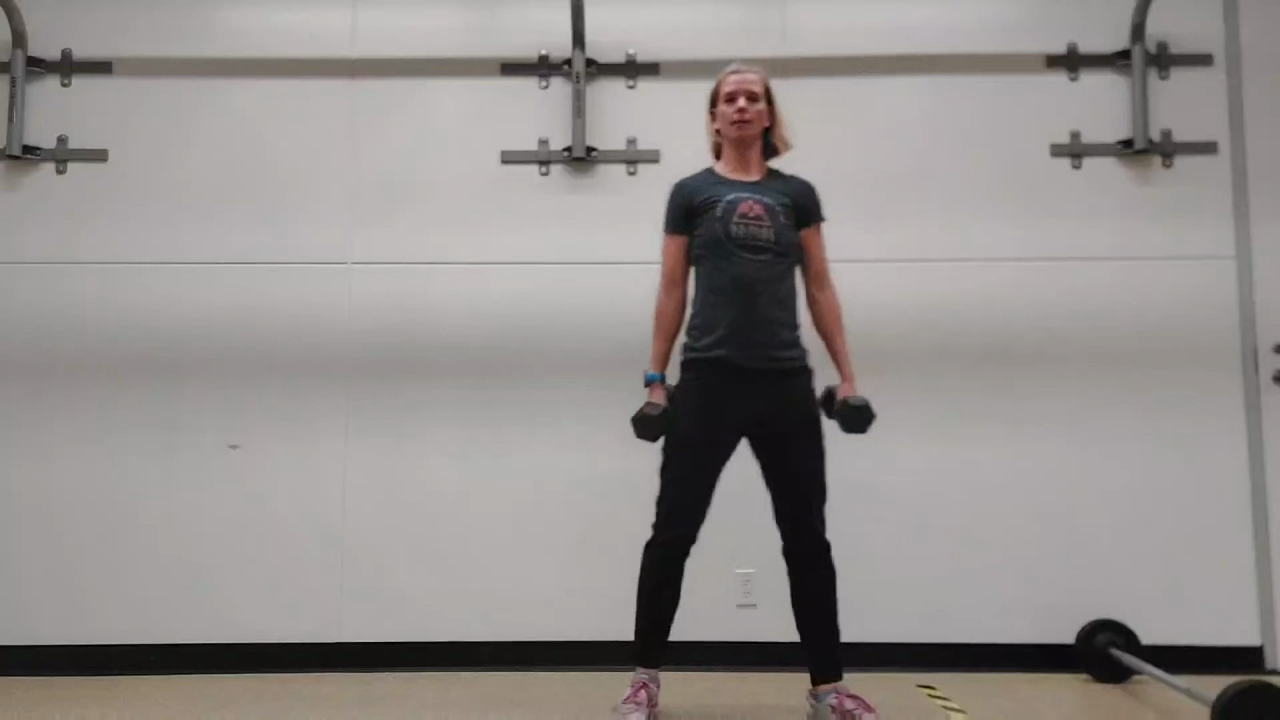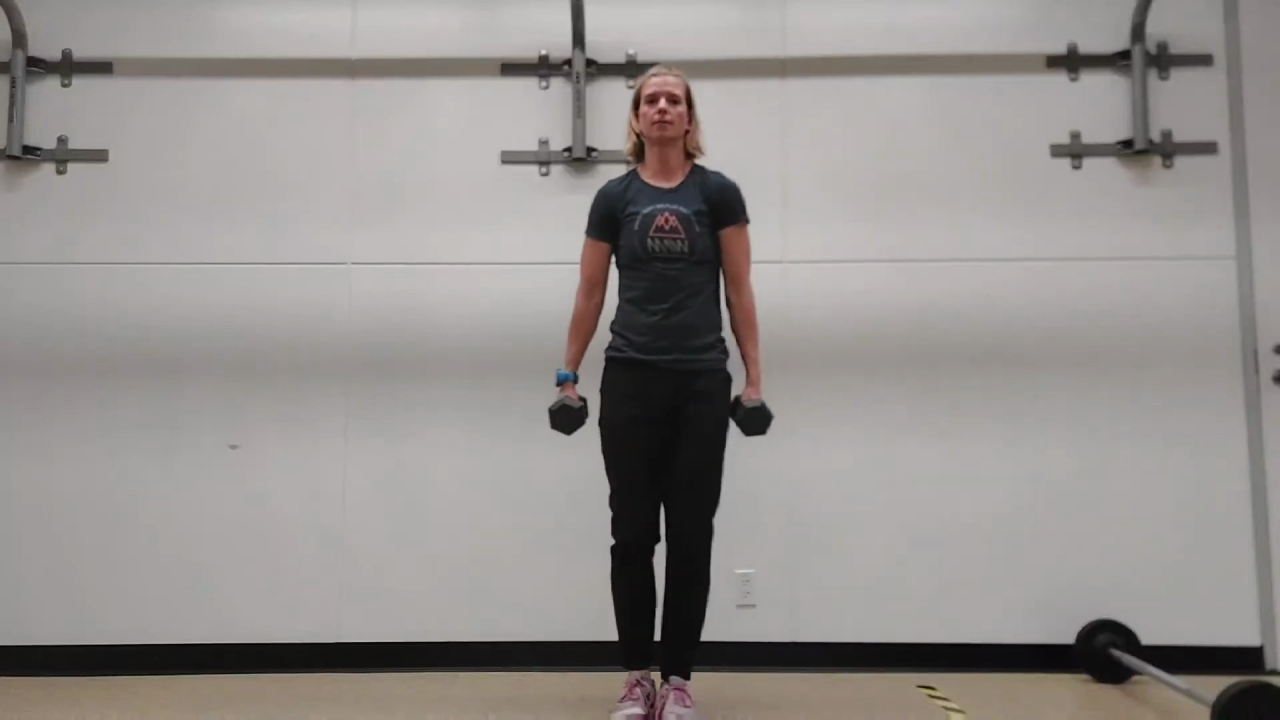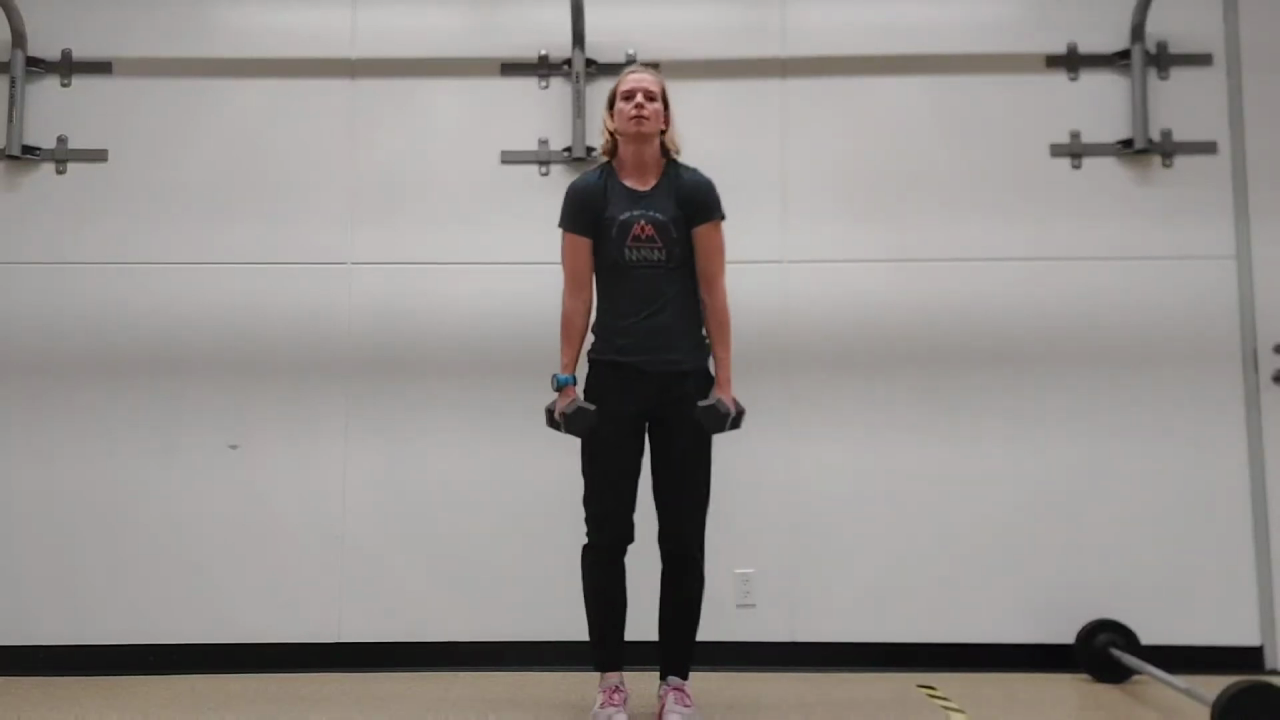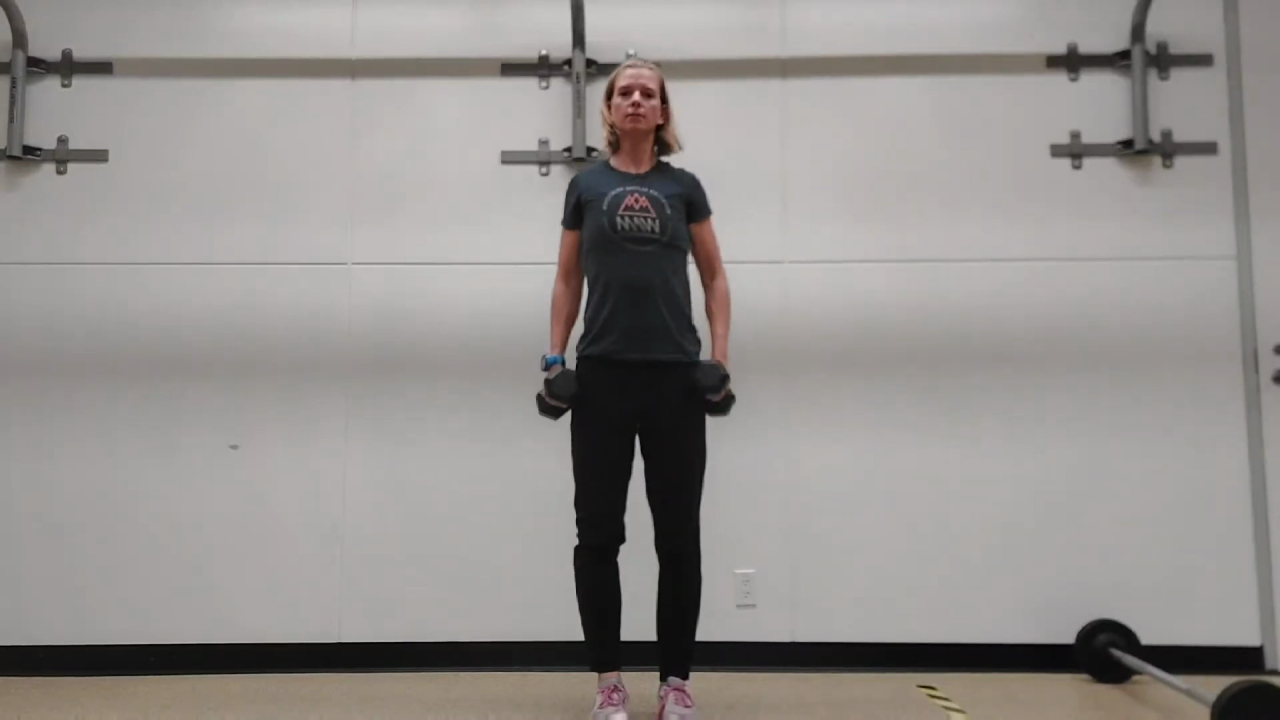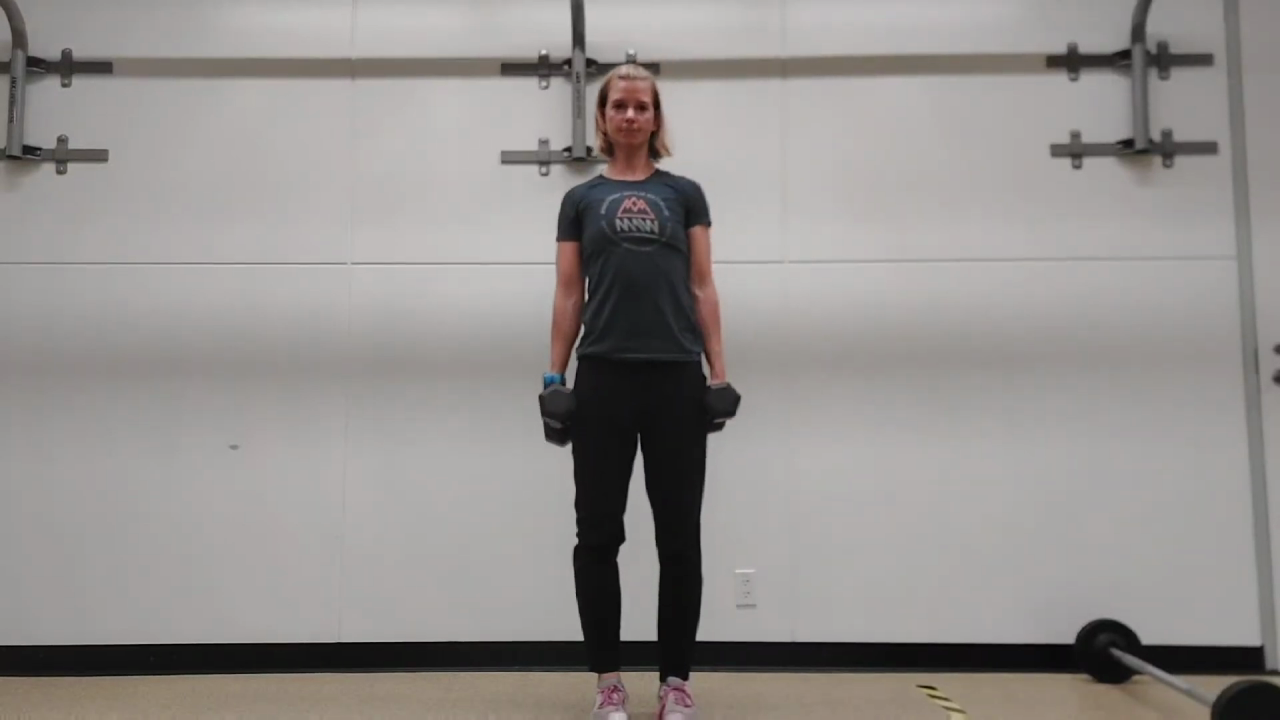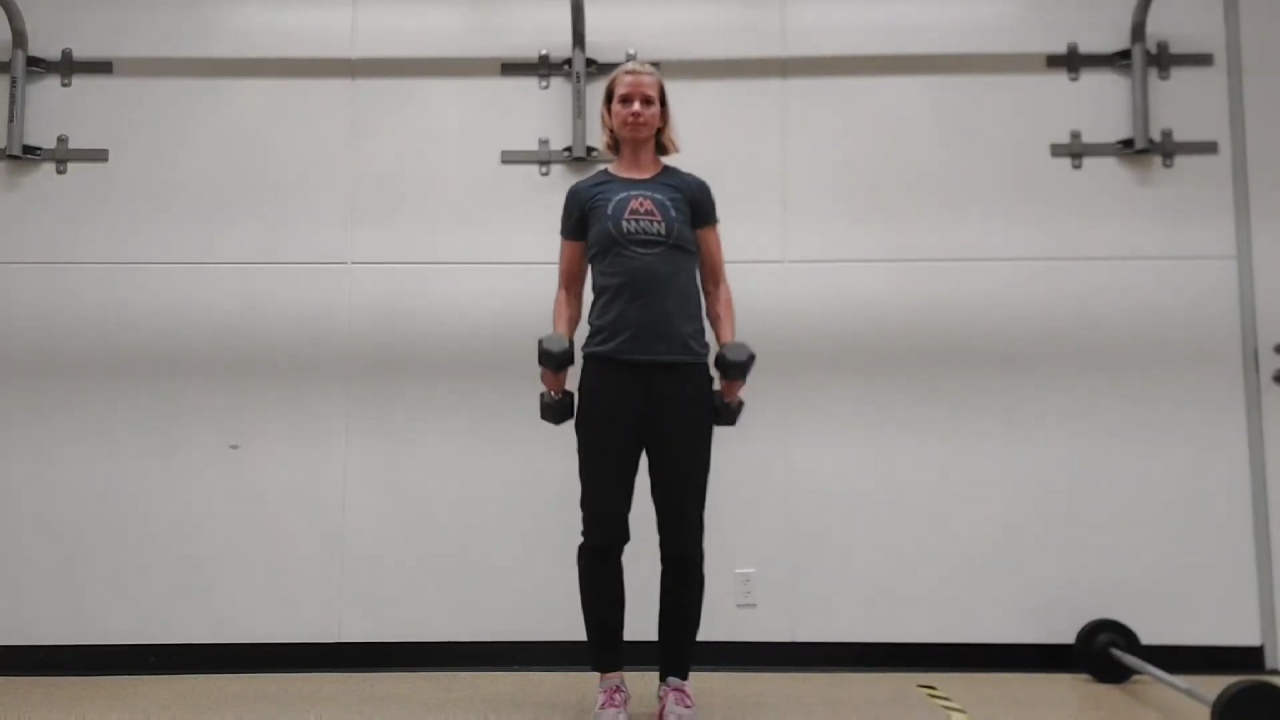
dt=0.7s
person 1, frame 1
left shoulder: (798, 194)
right shoulder: (688, 193)
left elbow: (819, 289)
right elbow: (671, 292)
left wrist: (847, 374)
right wrist: (655, 379)
left hip: (784, 380)
right hip: (708, 380)
left knee: (807, 539)
right knee: (672, 534)
person 1, frame 2
left shoulder: (719, 192)
right shoulder: (614, 197)
left elbow: (739, 290)
right elbow: (590, 293)
left wrist: (754, 376)
right wrist: (568, 375)
left hip: (701, 379)
right hip: (630, 377)
left knee: (691, 533)
right knee: (634, 532)
person 1, frame 3
left shoulder: (693, 187)
right shoulder: (587, 191)
left elbow: (713, 290)
right elbow: (576, 293)
left wrist: (723, 378)
right wrist: (566, 378)
left hip: (683, 380)
right hip: (613, 378)
left knee: (683, 535)
right knee: (607, 532)
person 1, frame 4
left shoulder: (684, 185)
right shoulder: (586, 184)
left elbow: (714, 277)
right elbow: (567, 280)
left wrist: (721, 356)
right wrist: (554, 356)
left hip: (674, 375)
right hip: (602, 375)
left knee: (678, 532)
right knee: (598, 530)
person 1, frame 5
left shoulder: (684, 193)
right shoulder: (582, 199)
left elbow: (702, 287)
right elbow: (568, 295)
left wrist: (719, 371)
right wrist: (553, 377)
left hip: (675, 376)
right hip: (603, 376)
left knee: (679, 535)
right knee: (598, 533)
person 1, frame 6
left shoulder: (691, 190)
right shoulder: (586, 194)
left elbow: (715, 282)
right elbow: (570, 288)
left wrist: (730, 353)
left hip: (681, 375)
right hip: (610, 375)
left knee: (682, 536)
right knee: (603, 533)
